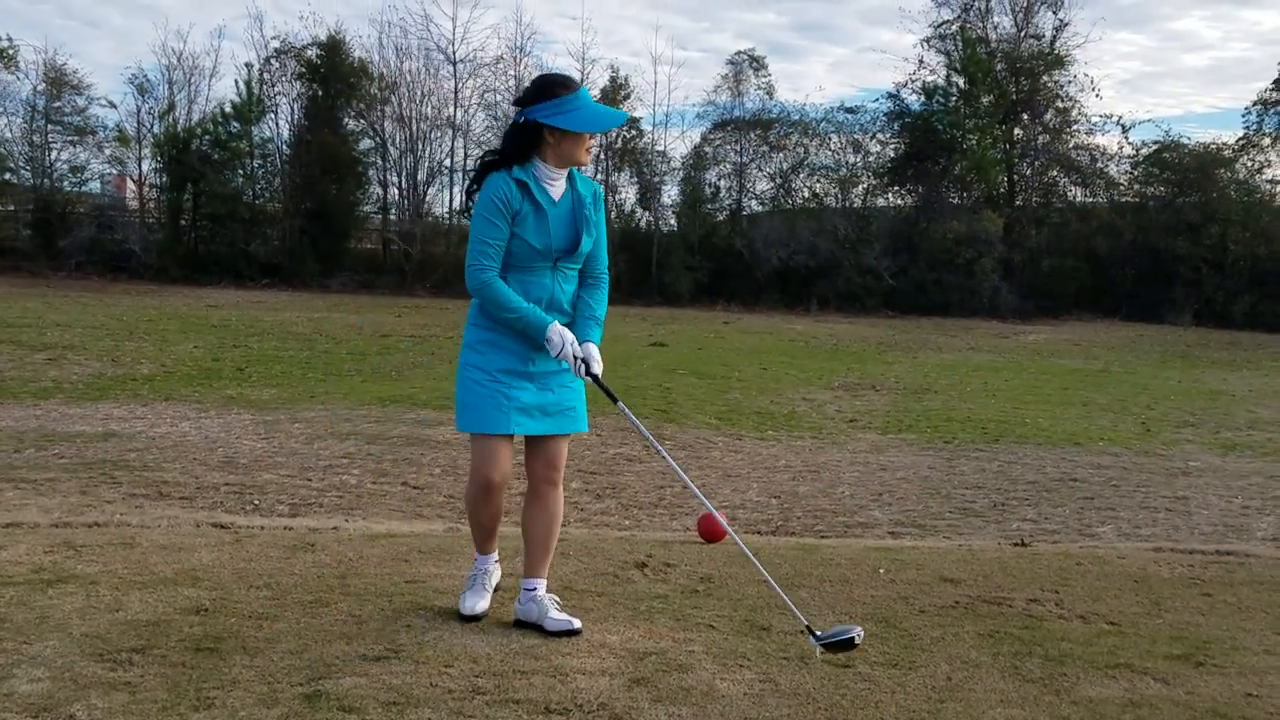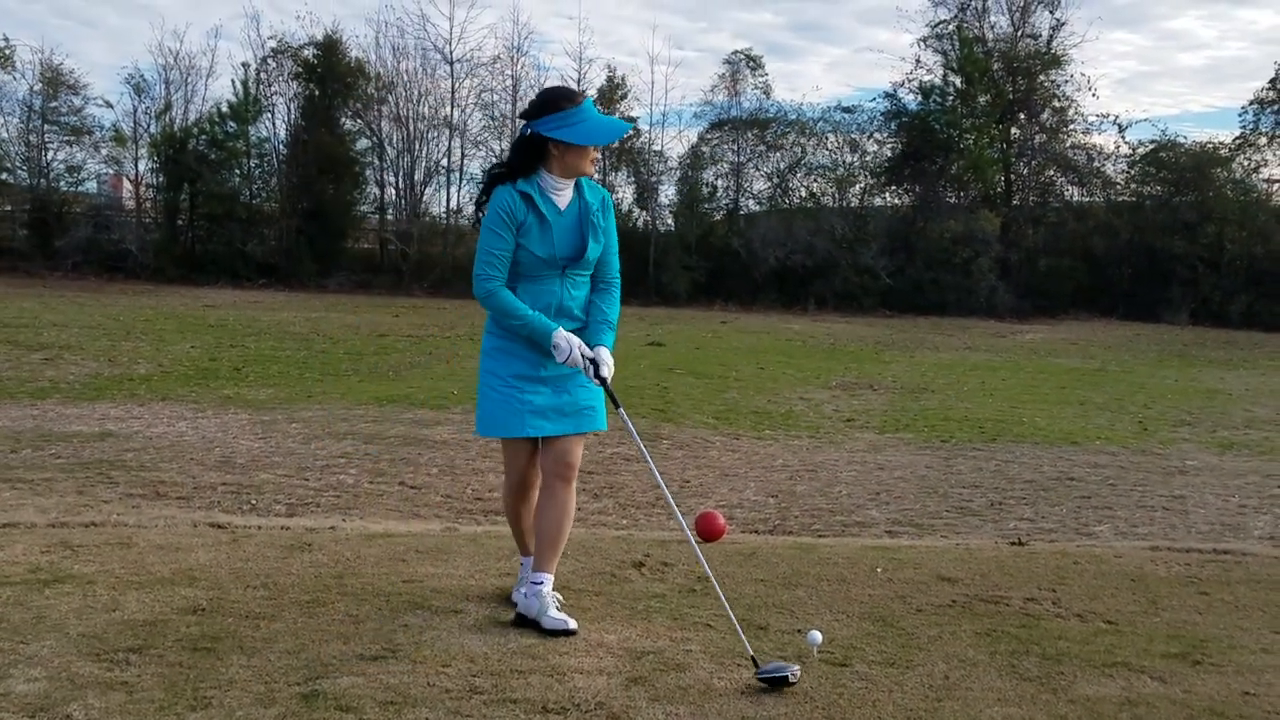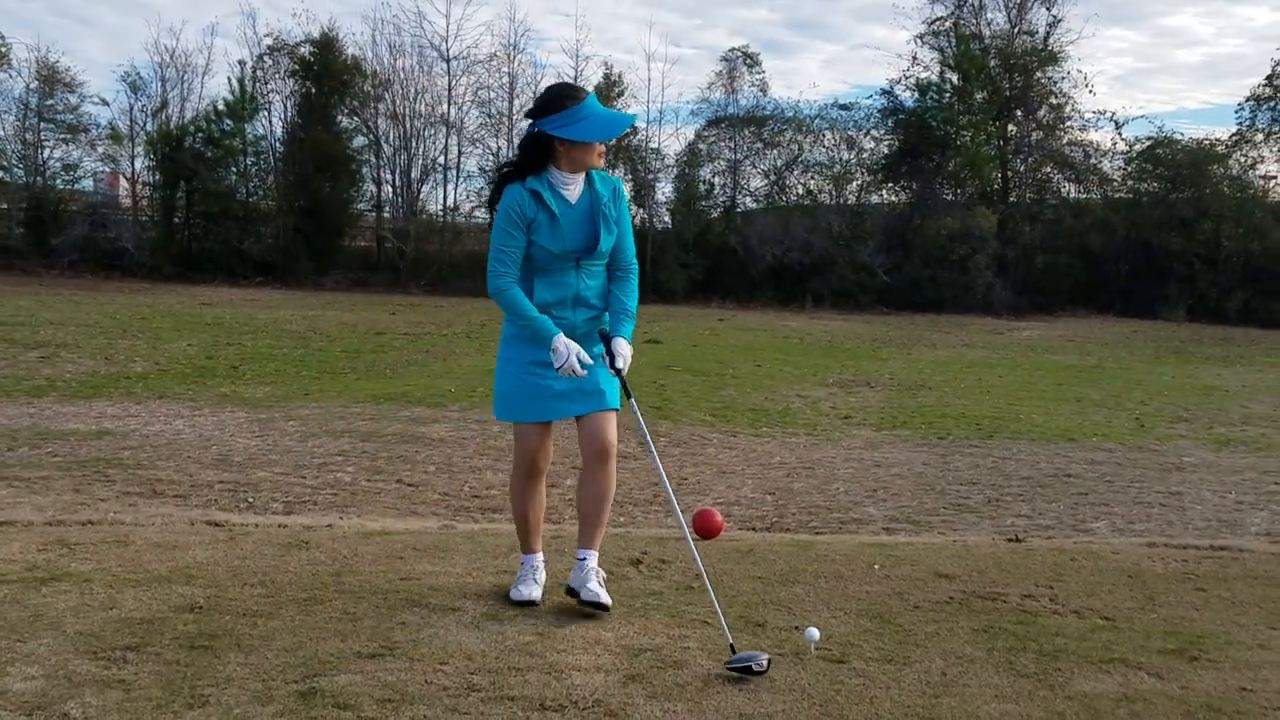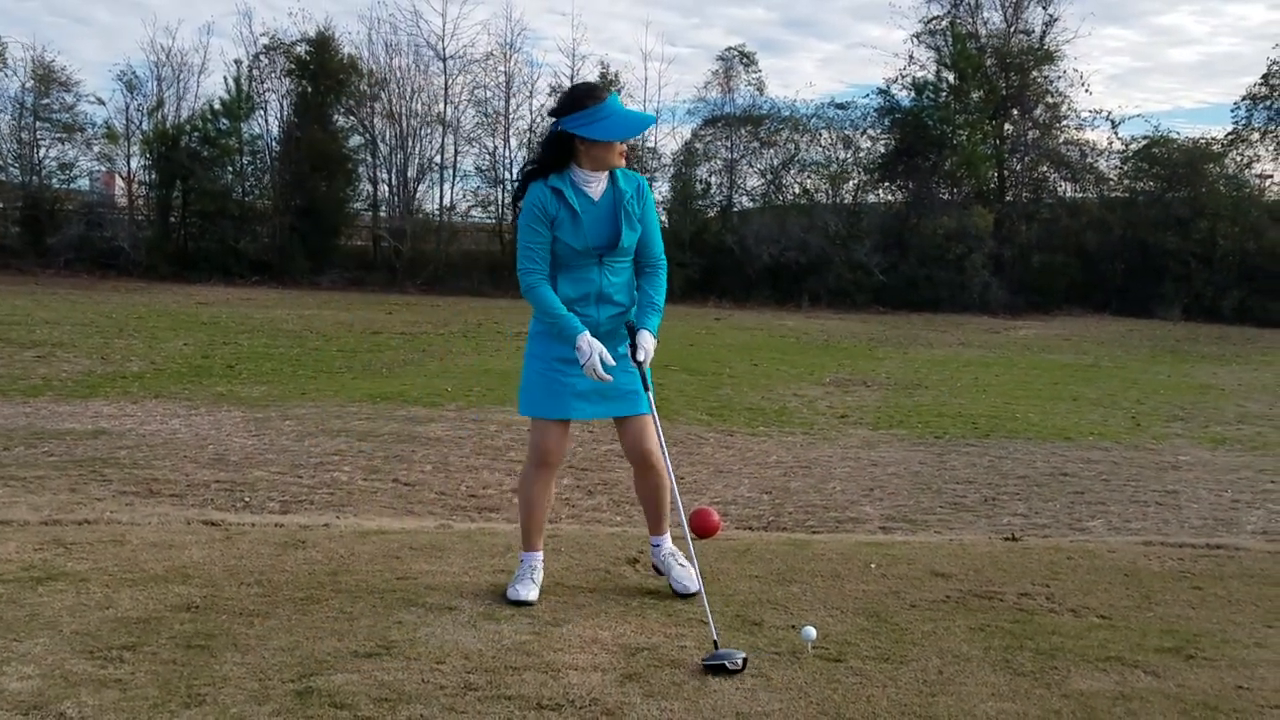
dt=0.2s
person 1, frame 1
left shoulder: (587, 195)
right shoulder: (501, 188)
left elbow: (595, 277)
right elbow: (481, 278)
left wrist: (589, 337)
right wrist: (545, 326)
left hip: (556, 356)
right hip: (497, 351)
left knee: (548, 474)
right knee: (491, 474)
left ankle: (533, 595)
right ankle: (485, 563)
person 1, frame 2
left shoulder: (597, 202)
right shoulder: (510, 201)
left elbow: (607, 281)
right elbow: (487, 287)
left wrist: (601, 342)
right wrist: (550, 333)
left hip: (572, 358)
right hip: (514, 356)
left knee: (563, 470)
right knee: (521, 475)
left ankle: (537, 590)
right ankle: (529, 564)
person 1, frame 3
left shoulder: (610, 193)
right shoulder: (520, 198)
left elbow: (624, 270)
right elbow: (501, 282)
left wrist: (621, 333)
right wrist: (552, 338)
left hip: (591, 343)
right hip: (532, 345)
left knee: (601, 448)
right knee: (531, 460)
left ankle: (586, 567)
right ankle: (531, 563)
person 1, frame 4
left shoulder: (633, 189)
right shoulder: (544, 195)
left elbow: (653, 265)
right elbow: (532, 278)
left wrist: (648, 327)
right wrist: (578, 336)
left hip: (620, 340)
right hip: (559, 342)
left knee: (646, 454)
right knee: (543, 455)
left ankle: (662, 547)
right ankle: (530, 564)
